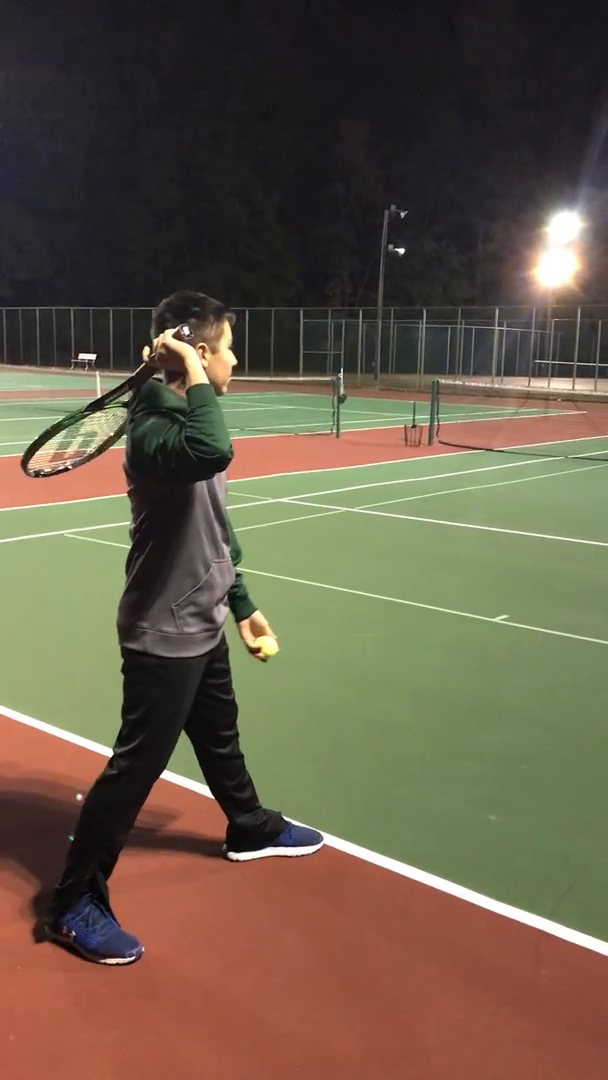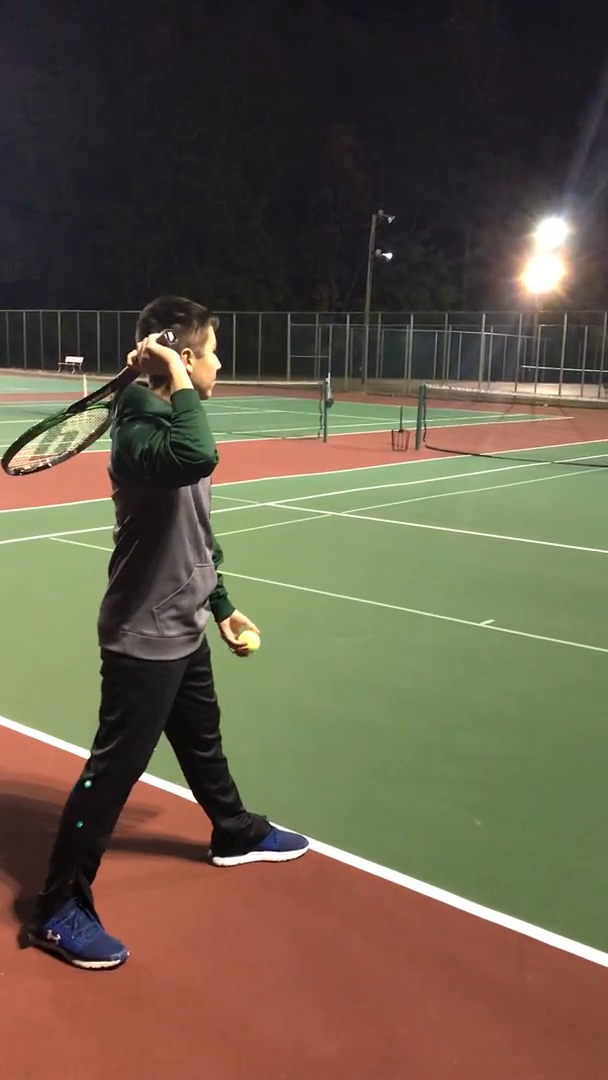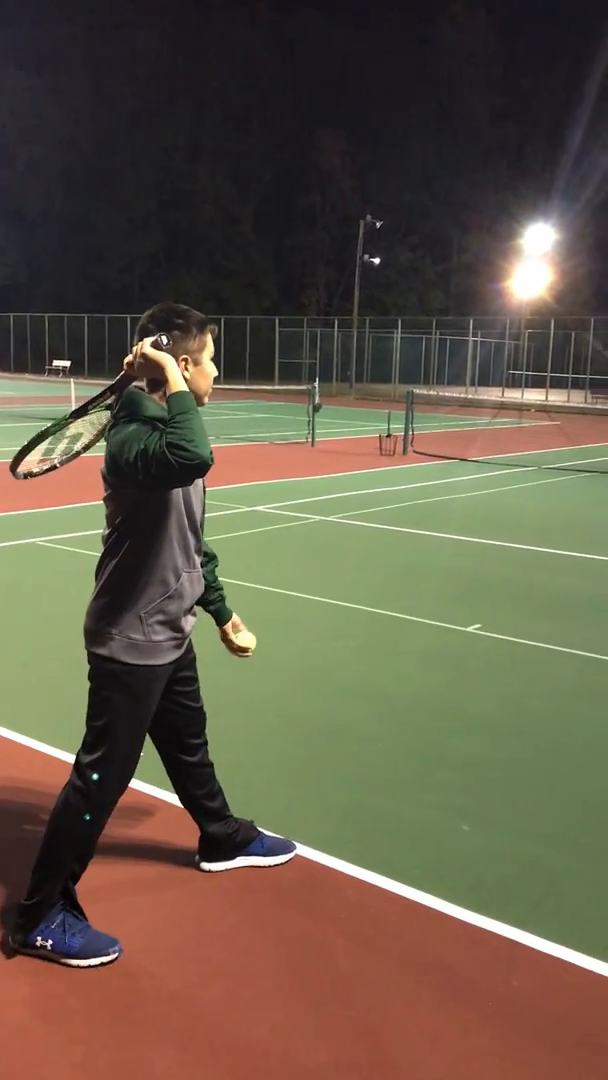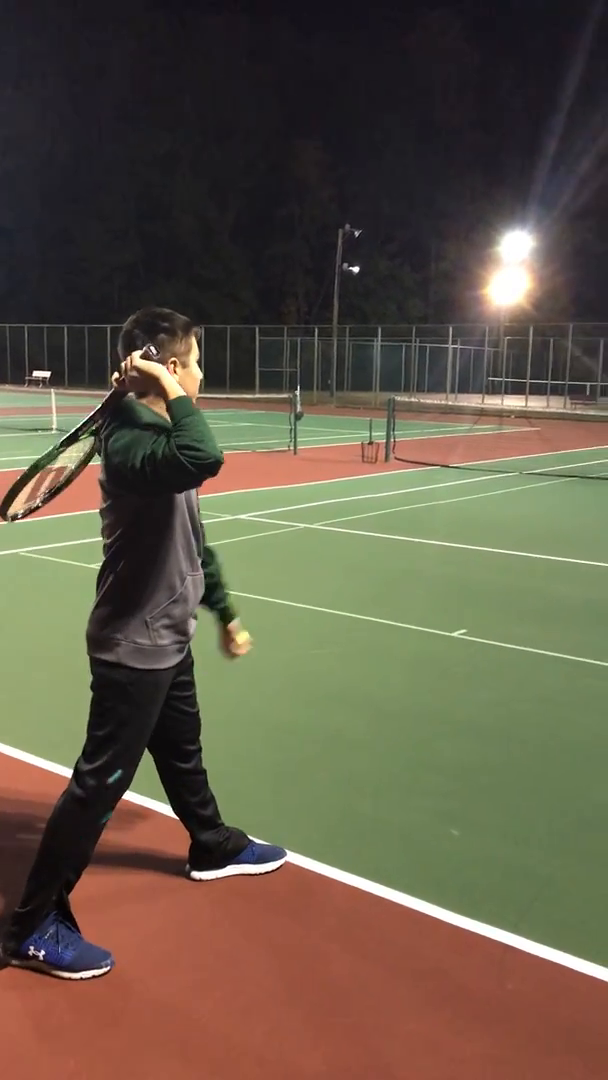
dt=0.3s
person 1, frame 1
left shoulder: (186, 420)
right shoulder: (154, 428)
right elbow: (215, 452)
left wrist: (242, 604)
right wrist: (192, 374)
left hip: (201, 623)
right hip: (163, 632)
left knee: (220, 734)
right knee: (136, 764)
left ankle: (251, 828)
right ankle: (75, 903)
person 1, frame 2
left shoulder: (171, 423)
right shoulder: (139, 432)
right elbow: (198, 458)
left wrist: (221, 606)
right wrist: (177, 381)
left hip: (183, 628)
right hip: (143, 635)
left knee: (202, 737)
right knee: (113, 770)
left ankle: (236, 833)
right ankle: (59, 911)
person 1, frame 3
left shoulder: (169, 432)
right shoulder: (133, 436)
right elbow: (193, 458)
left wrist: (221, 610)
right wrist: (171, 384)
left hip: (170, 632)
right hip: (129, 640)
left knee: (189, 743)
right knee: (101, 775)
left ankle: (223, 839)
right ankle: (42, 915)
person 1, frame 4
left shoulder: (158, 435)
right shoulder: (131, 443)
left elbow: (191, 538)
right elbow: (204, 459)
left wrist: (225, 612)
right wrist: (170, 391)
left hip: (166, 636)
right hip: (132, 644)
left knee: (182, 748)
right knee: (101, 781)
left ankle: (214, 847)
